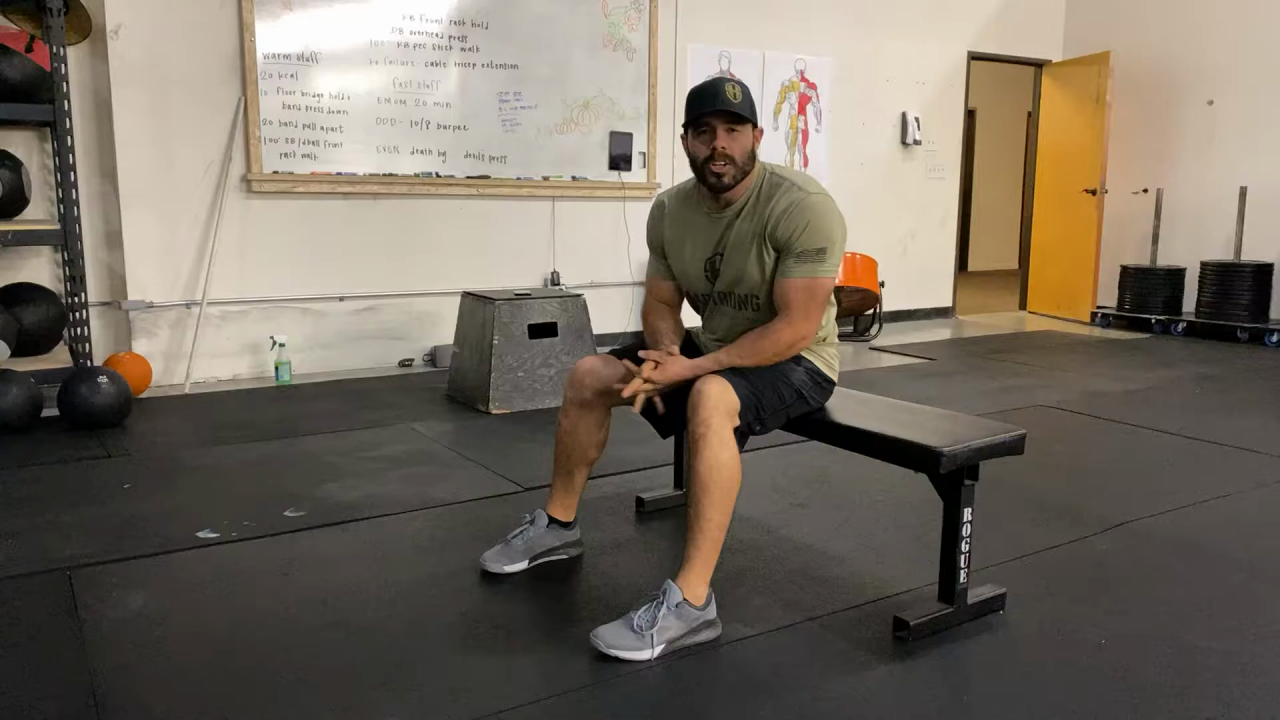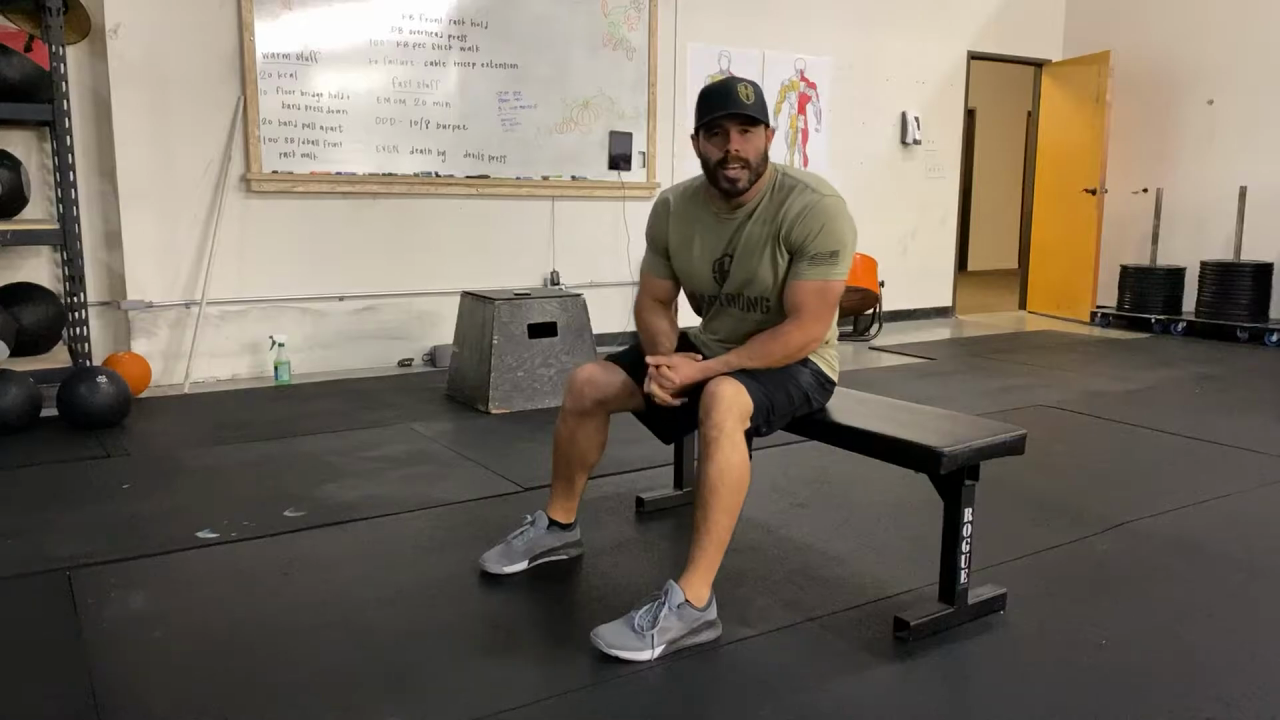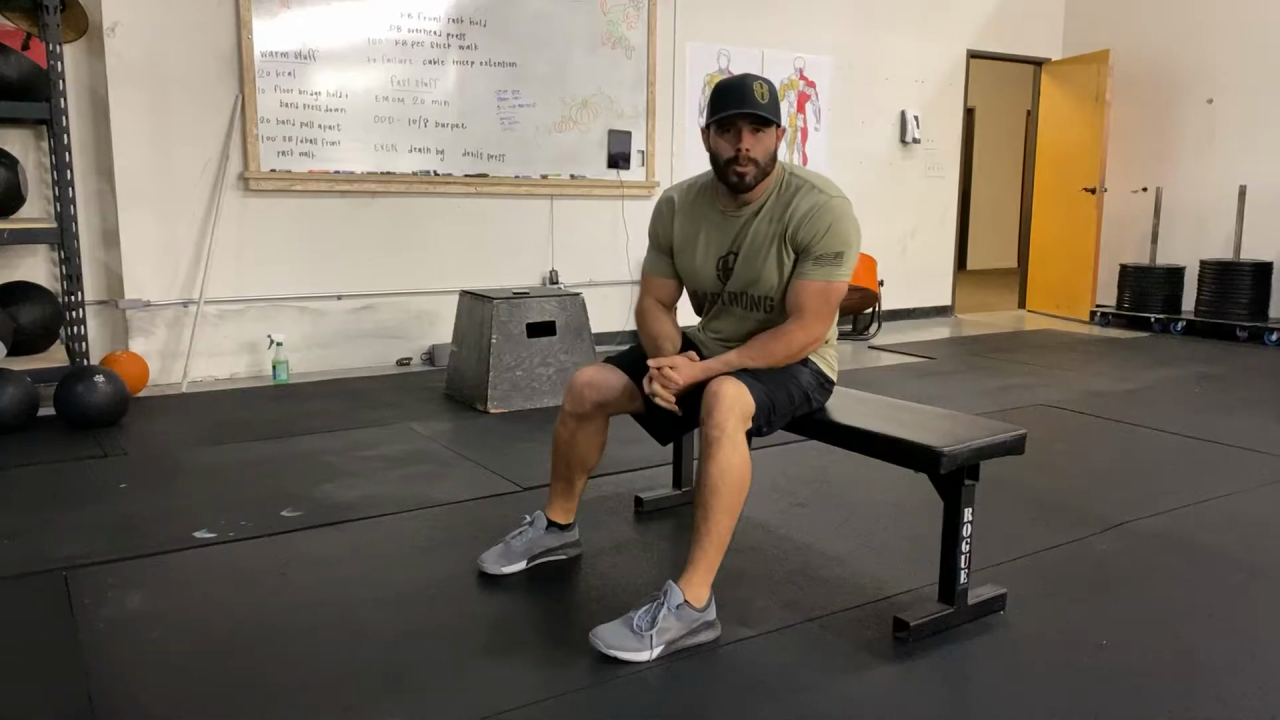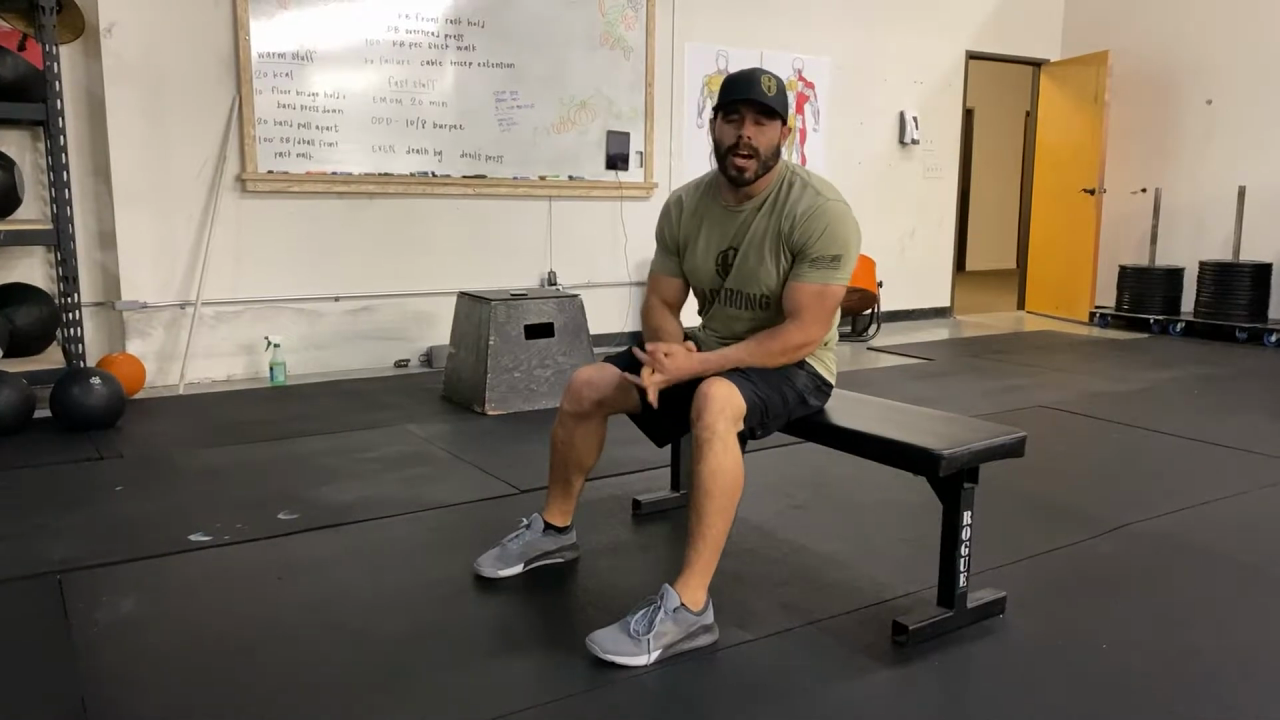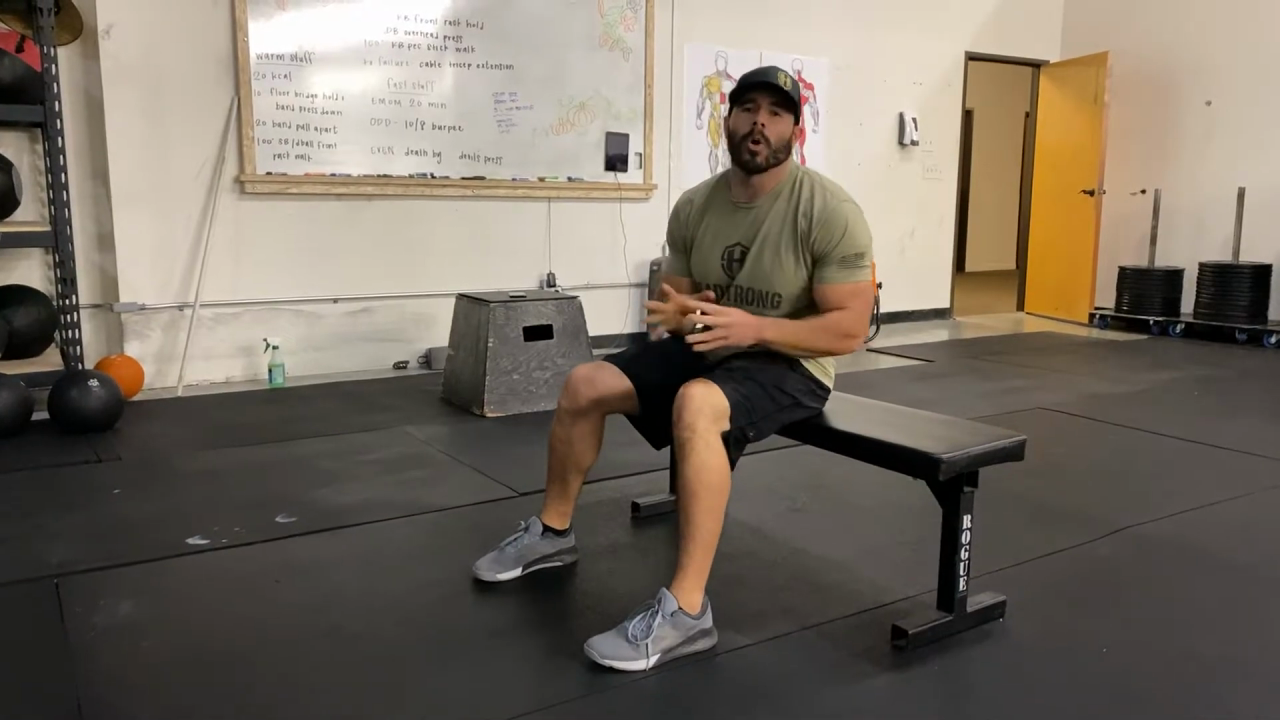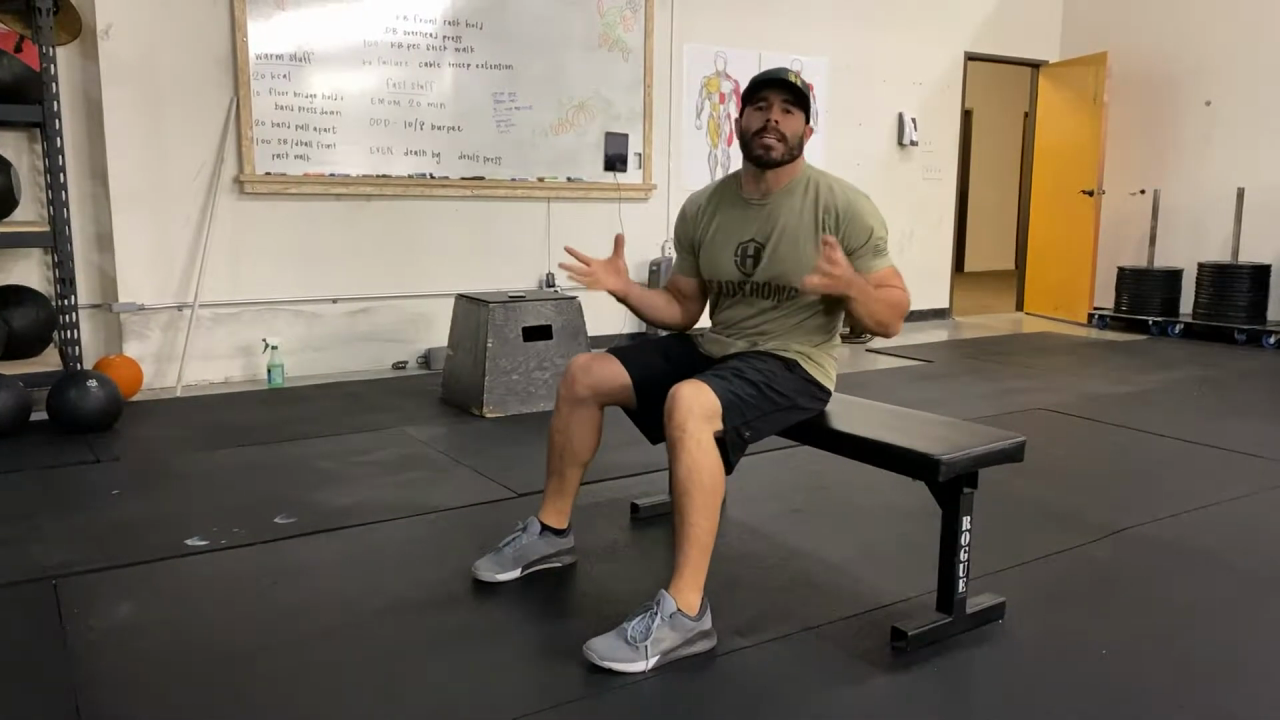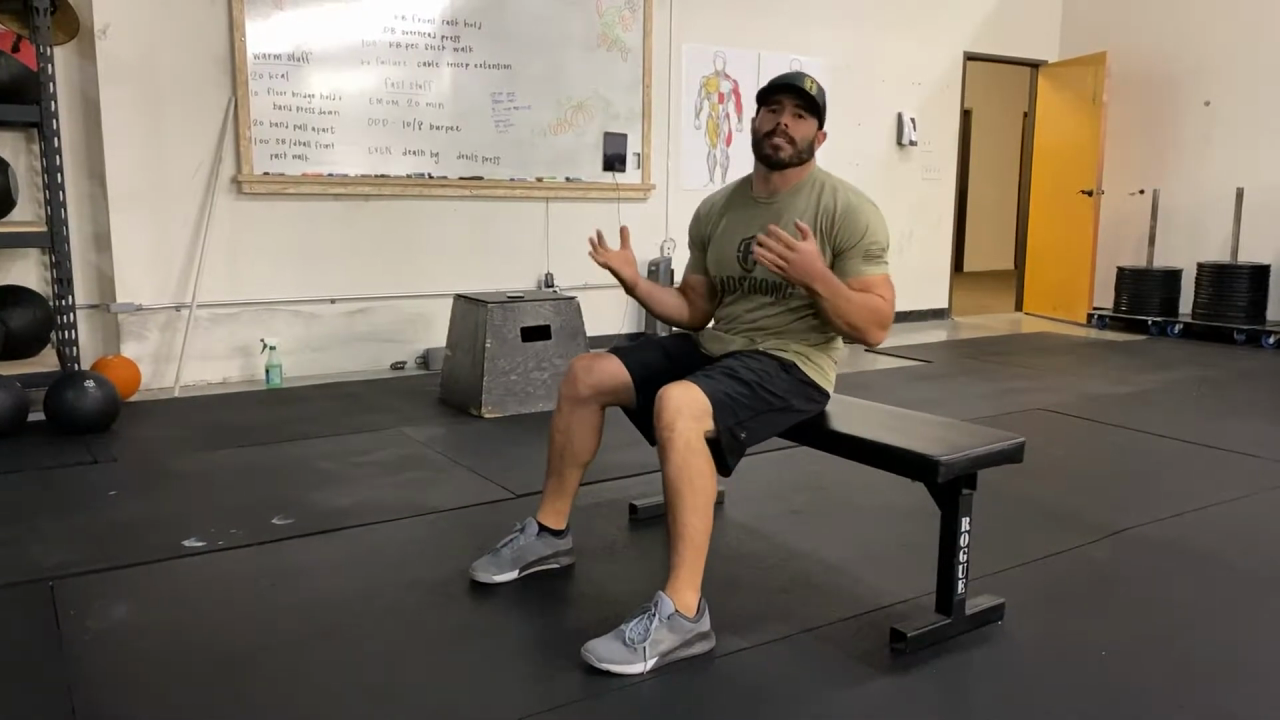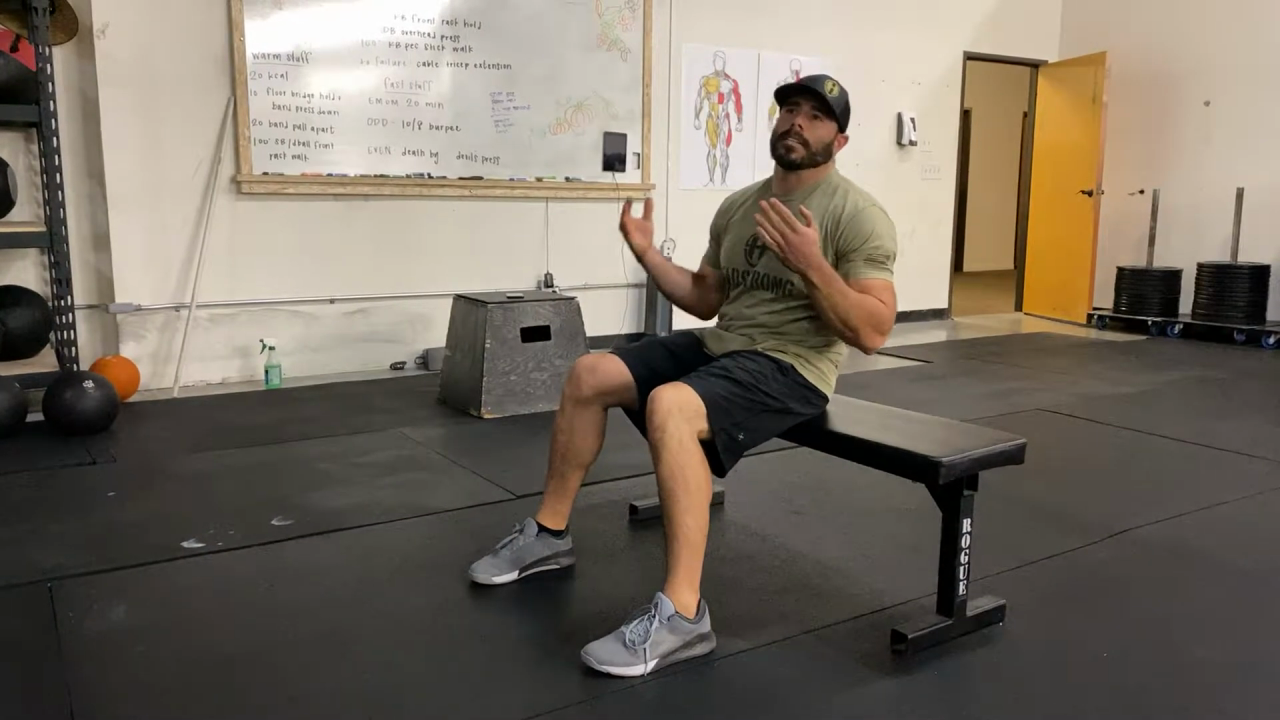
dt=0.3s
person 1, frame 1
left shoulder: (802, 207)
right shoulder: (671, 209)
left elbow: (796, 329)
right elbow: (661, 302)
left wrist: (692, 367)
right wrist: (663, 355)
left hip: (794, 361)
right hip: (713, 347)
left knee: (709, 399)
right knee: (588, 376)
left ankle: (690, 601)
right ankle: (559, 525)
person 1, frame 2
left shoulder: (815, 209)
right shoulder: (673, 207)
left elbow: (805, 331)
right elbow: (653, 300)
left wrist: (701, 370)
right wrist: (667, 356)
left hip: (793, 361)
right hip: (711, 348)
left knee: (721, 401)
right knee: (587, 384)
left ankle: (691, 602)
right ankle: (558, 525)
person 1, frame 3
left shoulder: (821, 209)
right shoulder: (677, 205)
left elbow: (805, 331)
right elbow: (654, 302)
left wrist: (701, 371)
right wrist: (670, 359)
left hip: (793, 362)
right hip: (708, 347)
left knee: (723, 400)
right knee: (586, 387)
left ankle: (690, 603)
right ankle: (556, 526)
person 1, frame 4
left shoulder: (819, 211)
right shoulder: (685, 204)
left elbow: (803, 334)
right elbow: (660, 301)
left wrist: (697, 364)
right wrist: (667, 351)
left hip: (792, 364)
right hip: (711, 349)
left knee: (714, 402)
right knee: (586, 387)
left ankle: (687, 606)
right ankle: (554, 529)
person 1, frame 5
left shoulder: (829, 212)
right shoulder: (695, 206)
left elbow: (850, 329)
right elbow: (679, 305)
left wrist: (760, 328)
right wrist: (674, 314)
left hip: (789, 365)
right hip: (711, 350)
left knee: (695, 405)
right knee: (583, 384)
left ankle: (685, 610)
right ankle: (552, 532)
person 1, frame 6
left shoulder: (843, 207)
right shoulder: (703, 207)
left elbow: (892, 314)
right elbow: (682, 309)
left wrist: (847, 287)
right wrist: (627, 289)
left hip: (790, 364)
right hip: (714, 348)
left knee: (687, 404)
right knee: (584, 375)
left ankle: (685, 611)
right ankle: (552, 531)
person 1, frame 7
left shoulder: (847, 210)
right shoulder: (717, 208)
left elbow: (873, 328)
right elbow: (694, 311)
left wrist: (813, 276)
right wrist: (633, 281)
left hip: (790, 365)
right hip: (717, 347)
left knee: (676, 407)
right knee: (585, 376)
left ankle: (682, 612)
right ankle: (549, 533)
person 1, frame 8
left shoulder: (856, 215)
right shoulder: (738, 205)
left elbow: (872, 332)
right elbow: (705, 300)
left wrist: (811, 264)
right wrist: (648, 255)
left hip: (790, 367)
right hip: (721, 345)
left knee: (669, 408)
right knee: (588, 375)
left ankle: (681, 613)
right ankle: (549, 532)
